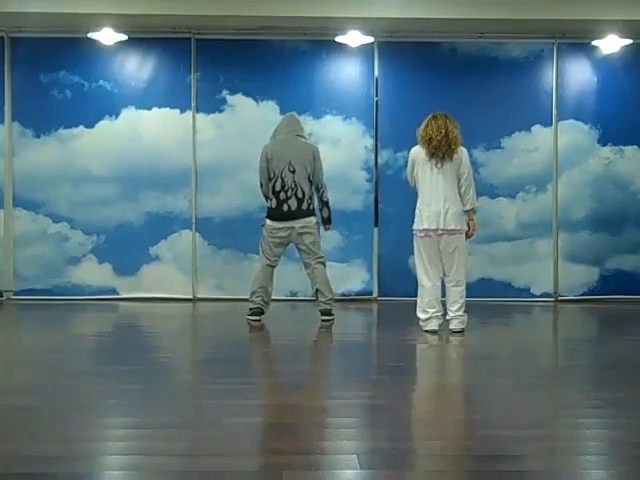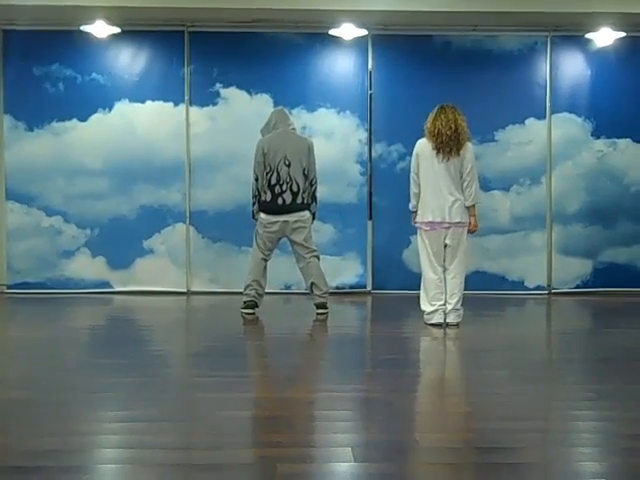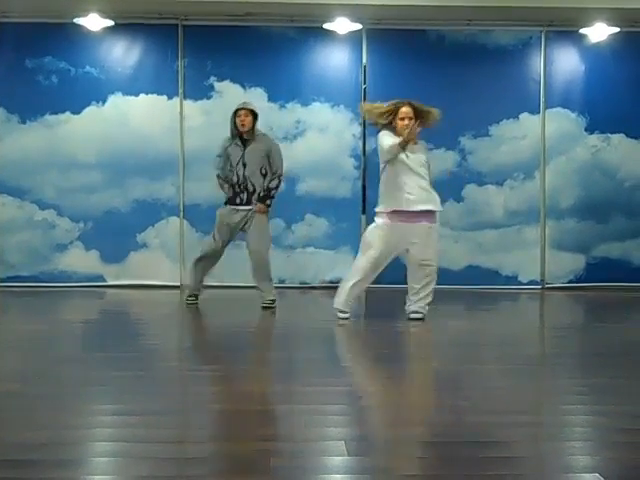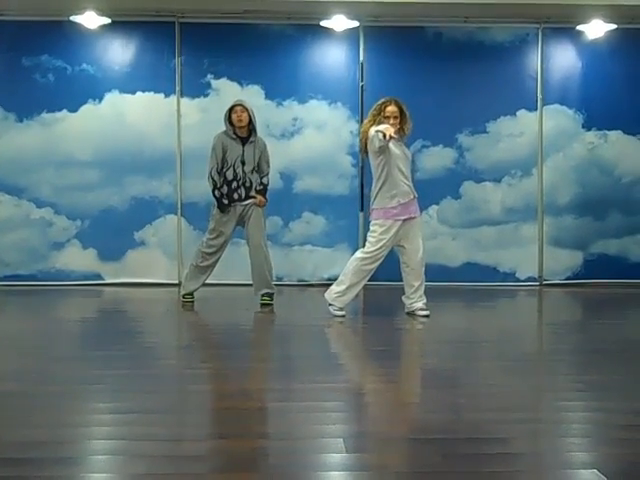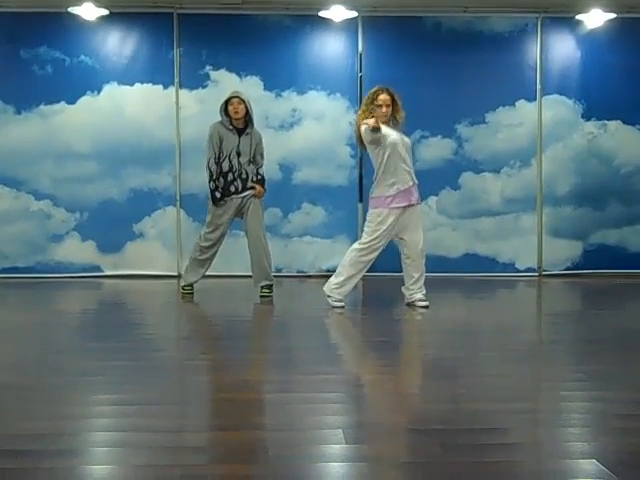
dt=1s
person 1, frame 1
left shoulder: (416, 153)
right shoulder: (460, 153)
right elbow: (466, 187)
right wrist: (471, 217)
left hip: (425, 221)
right hip: (453, 221)
left knee: (428, 274)
right knee: (455, 274)
left ankle: (430, 320)
right ankle: (456, 320)
person 1, frame 2
left shoulder: (421, 146)
right shoulder: (465, 148)
left elbow: (415, 182)
right elbow: (470, 183)
left wrist: (414, 209)
right wrist: (472, 214)
left hip: (429, 215)
right hip: (456, 215)
left knee: (432, 267)
right knee: (455, 267)
left ankle: (434, 314)
right ankle: (453, 314)
person 1, frame 3
left shoulder: (421, 146)
right shoulder: (386, 137)
right elbow: (388, 148)
right wrist: (401, 140)
left hip: (423, 212)
right hip: (393, 212)
left knee: (425, 262)
right knee: (370, 258)
left ankle: (417, 305)
right ankle: (343, 301)
person 1, frame 4
left shoulder: (398, 141)
right shoulder: (376, 138)
right elbow: (376, 135)
right wrist: (384, 130)
left hip: (409, 206)
right hip: (387, 210)
left knee: (414, 258)
right knee: (369, 255)
left ankle: (415, 302)
right ankle: (336, 297)
person 1, frame 5
left shoulder: (396, 130)
right shoulder: (370, 129)
right elbow: (371, 133)
right wrist: (371, 124)
left hip: (409, 197)
right hip: (384, 199)
left knee: (416, 247)
right knee: (367, 246)
left ankle: (415, 293)
right ankle: (334, 290)
person 2, frame 1
left shoulder: (269, 149)
right shoulder: (311, 149)
left elbow: (264, 185)
right elbow: (319, 185)
right wrist: (326, 215)
left hip: (276, 219)
right hip: (305, 218)
left knee: (267, 263)
right knee: (315, 263)
left ankle: (256, 308)
right ankle: (326, 308)
person 2, frame 2
left shoulder: (264, 143)
right shoulder: (306, 143)
left elbow: (258, 179)
right elbow: (312, 180)
left wrist: (255, 209)
right wrist: (312, 210)
left hip: (270, 212)
right hip: (299, 212)
left knee: (259, 256)
right knee: (308, 256)
left ankle: (250, 300)
right ankle: (321, 301)
person 2, frame 3
left shoulder: (267, 143)
right shoulder: (229, 144)
left elbow: (277, 174)
right elbow: (221, 172)
left wrist: (266, 201)
right wrist: (228, 190)
left hip: (257, 207)
right hip: (232, 206)
left knee: (257, 250)
right knee: (213, 248)
left ankle: (268, 294)
right ankle: (194, 289)
person 2, frame 4
left shoulder: (259, 143)
right shoulder: (221, 140)
left elbow: (264, 172)
right elbow: (214, 171)
left wrist: (262, 193)
right wrist: (220, 199)
left hip: (252, 202)
right hip: (227, 203)
left knee: (258, 245)
right knee: (211, 245)
left ankle: (266, 290)
right ankle: (188, 287)
person 2, frame 5
left shoulder: (254, 135)
right shoulder: (217, 129)
right elbow: (212, 161)
left wrist: (260, 182)
right wrist: (215, 191)
left hip: (249, 193)
right hip: (224, 194)
left knee: (257, 236)
right knee: (210, 237)
left ankle: (265, 282)
right ankle: (189, 279)
